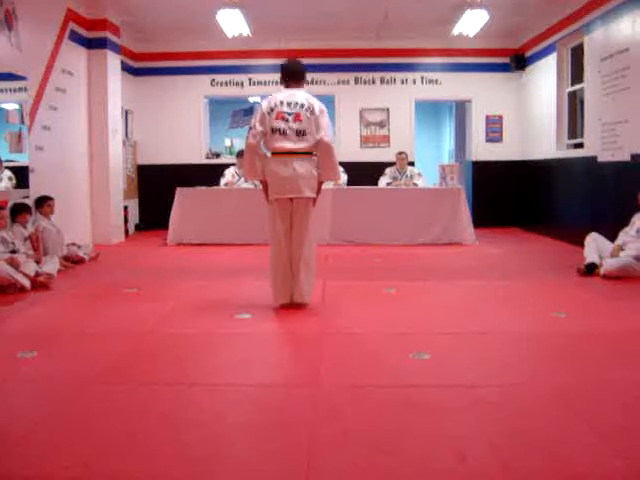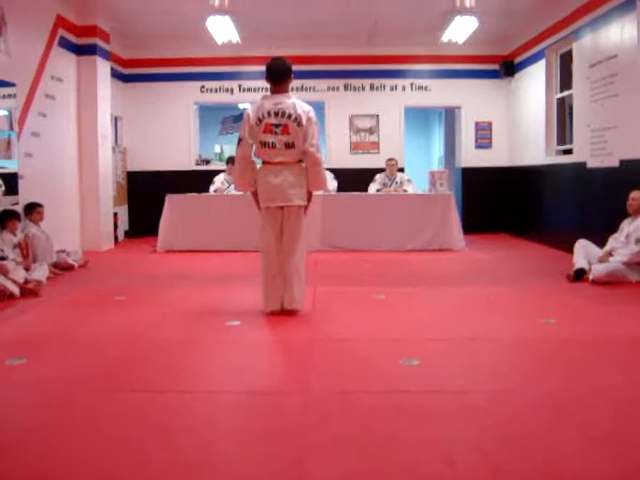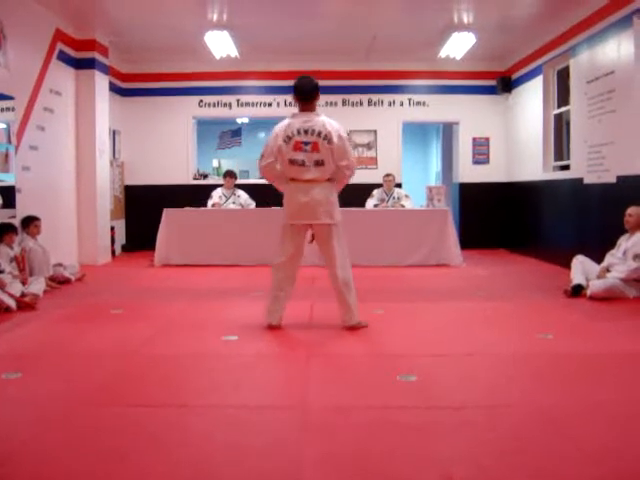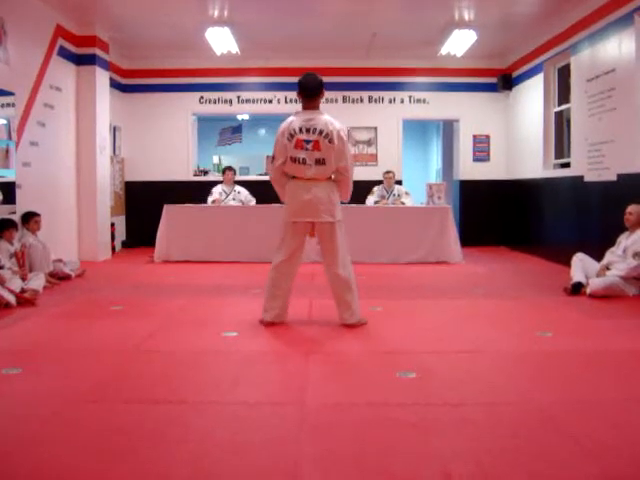
dt=0.7s
person 1, frame 1
left shoulder: (267, 103)
right shoulder: (315, 104)
left elbow: (252, 142)
right elbow: (325, 143)
left wrist: (262, 177)
right wrist: (322, 178)
left hip: (277, 170)
right hip: (304, 171)
left knee: (279, 237)
right knee: (303, 237)
left ankle: (282, 296)
right ankle: (301, 295)
person 1, frame 2
left shoulder: (254, 111)
right shoulder: (303, 110)
left elbow: (243, 153)
right elbow: (312, 153)
left wrist: (249, 187)
right wrist: (313, 187)
left hip: (267, 179)
right hip: (295, 179)
left knee: (270, 245)
right knee: (293, 245)
left ankle: (272, 302)
right ankle: (291, 301)
person 1, frame 3
left shoulder: (283, 128)
right shoulder: (332, 127)
left elbow: (266, 165)
right elbow: (347, 167)
left hip: (295, 197)
right hip: (323, 197)
left knee: (286, 260)
right knee: (338, 260)
left ankle: (274, 317)
right ankle: (351, 317)
person 1, frame 4
left shoulder: (287, 126)
right shoulder: (334, 127)
left elbow: (277, 170)
right elbow: (344, 169)
right wrist: (342, 197)
left hip: (296, 196)
right hip: (325, 196)
left knee: (285, 258)
right knee: (337, 260)
left ankle: (272, 313)
right ankle: (350, 315)
